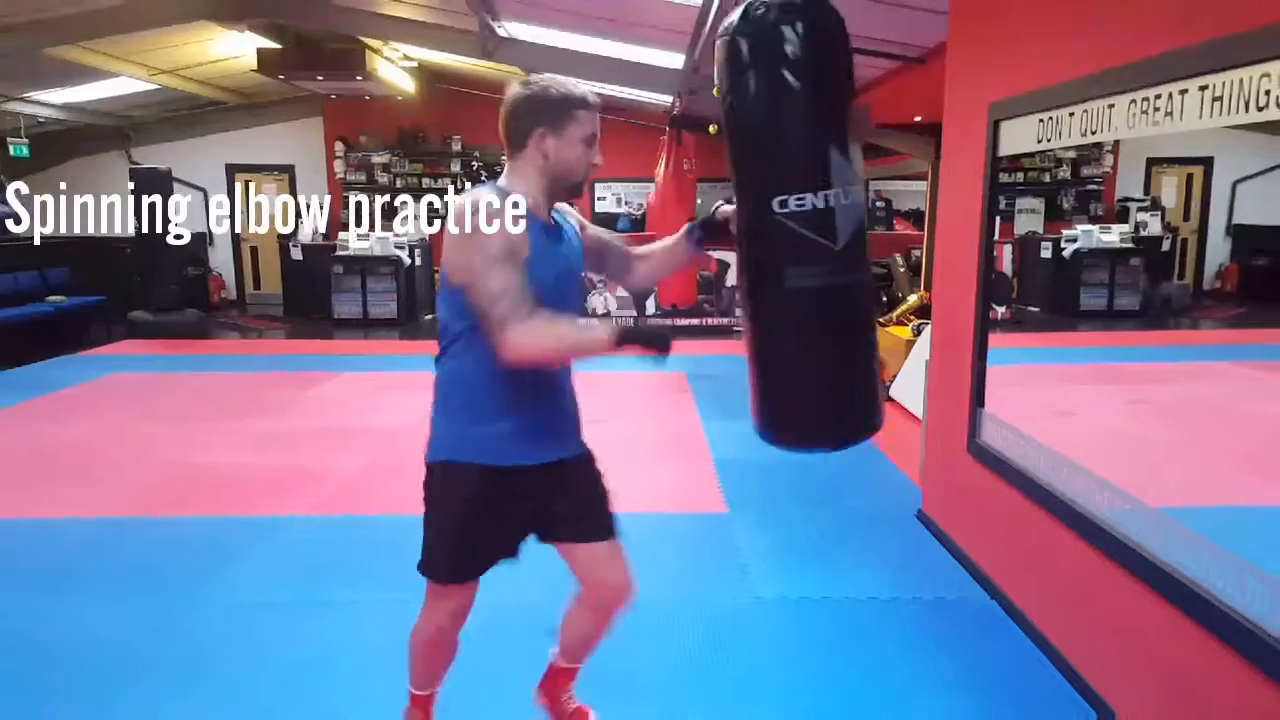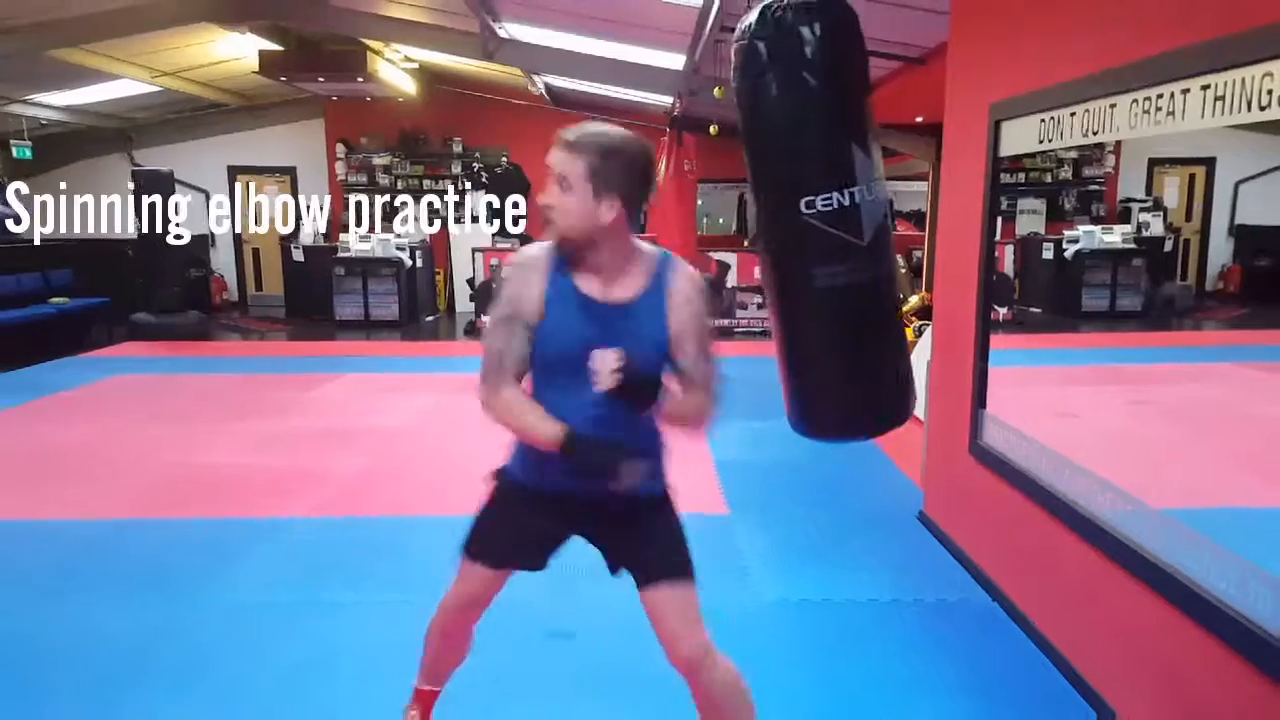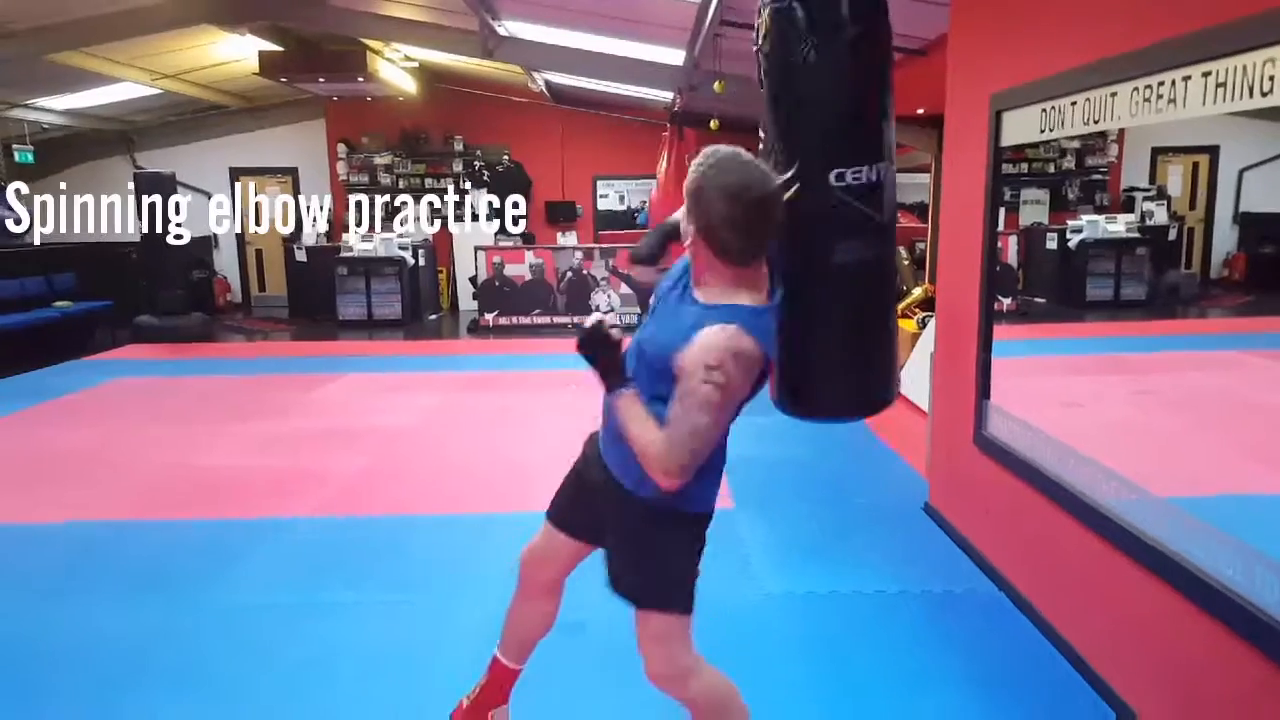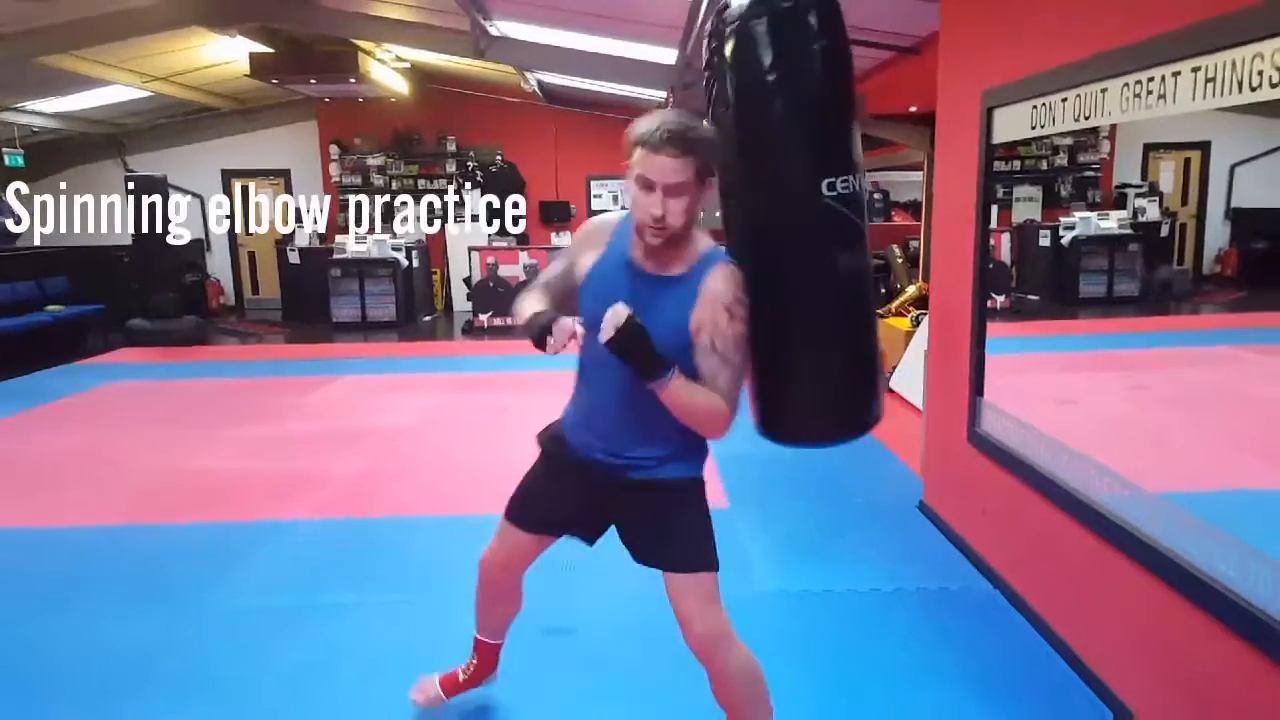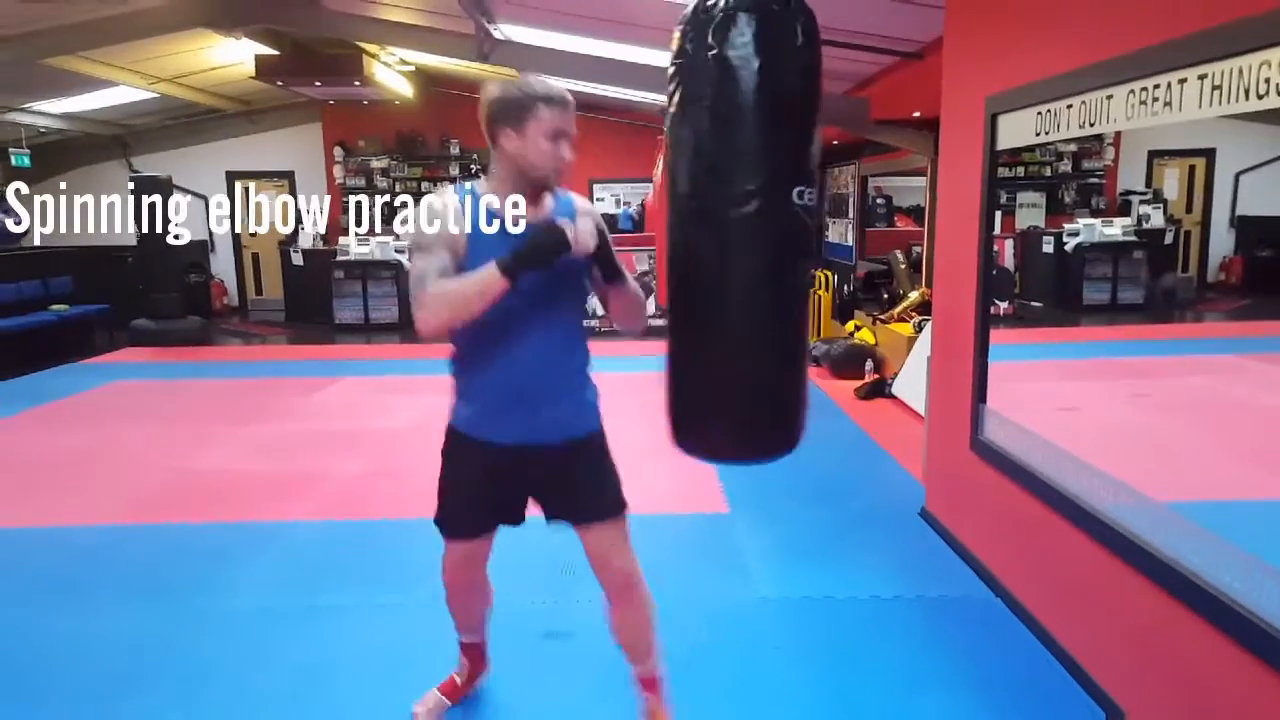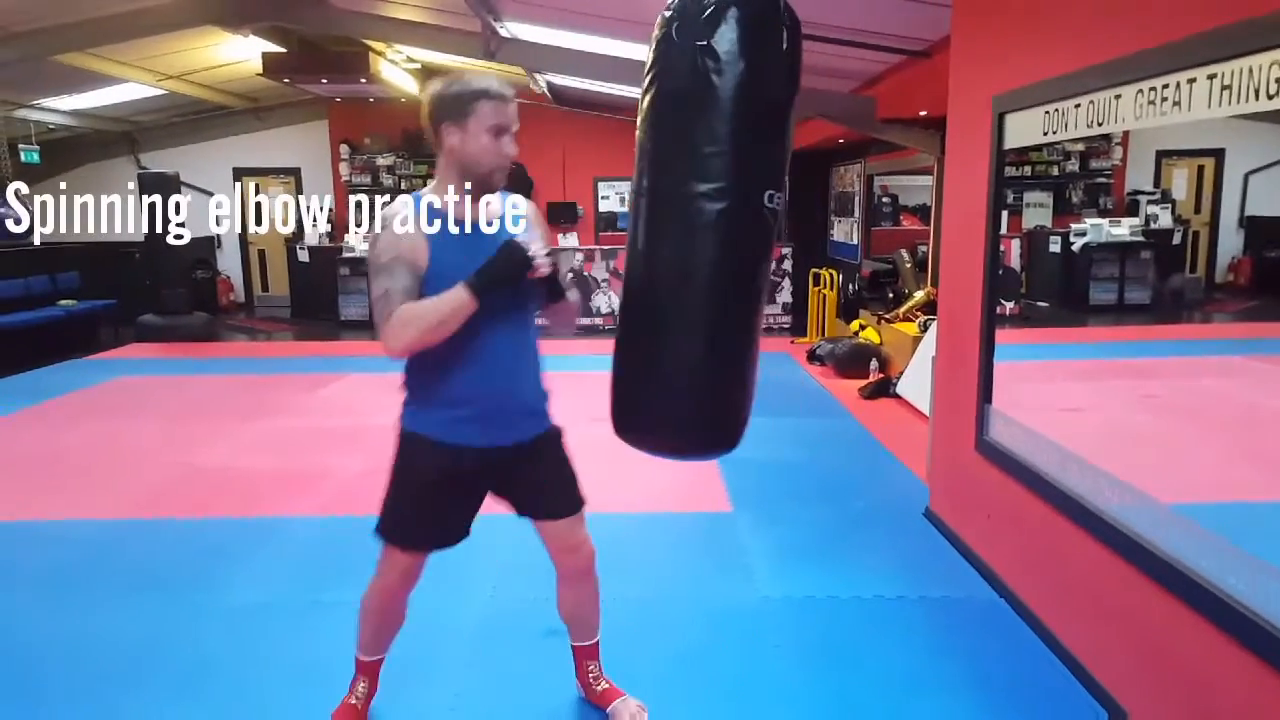
dt=0.3s
person 1, frame 1
left shoulder: (565, 221)
right shoulder: (484, 215)
left elbow: (638, 265)
right elbow: (517, 338)
left wrist: (705, 230)
right wrist: (620, 336)
left hip: (557, 448)
right hip: (476, 457)
left knee: (611, 584)
right knee: (448, 607)
person 1, frame 2
left shoulder: (678, 286)
right shoulder: (533, 270)
left elbow: (699, 409)
right elbow: (497, 391)
left wrist: (641, 386)
right wrist: (570, 441)
left hip: (631, 489)
right hip: (542, 476)
left knee: (691, 649)
right knee: (461, 601)
person 1, frame 3
left shoulder: (728, 343)
right shoulder: (711, 252)
left elbow: (668, 469)
left wrist: (614, 379)
left hip: (662, 502)
right hip: (609, 459)
left knee: (669, 665)
right knee: (538, 566)
person 1, frame 4
left shoulder: (717, 285)
right shoulder: (602, 234)
left elbow: (717, 420)
right elbow: (536, 297)
left wrist: (652, 365)
right wrist: (541, 320)
left hip: (664, 477)
right hip: (578, 450)
left knee: (707, 630)
right knee: (499, 565)
right ankle: (482, 663)
person 1, frame 5
left shoulder: (576, 211)
right shoulder: (448, 212)
left elbow: (634, 319)
right elbow: (430, 318)
left wrist: (609, 268)
right wrist: (517, 261)
left hip: (572, 432)
right hip: (482, 433)
left knee: (618, 570)
right knee: (462, 563)
right ankle: (471, 664)
person 1, frame 6
left shoulder: (521, 214)
right shoulder: (405, 223)
left elbow: (565, 319)
right elbow: (396, 336)
left wrist: (554, 289)
right wrist: (483, 282)
left hip: (526, 431)
right hip: (439, 439)
left knee: (577, 555)
right knee: (397, 571)
